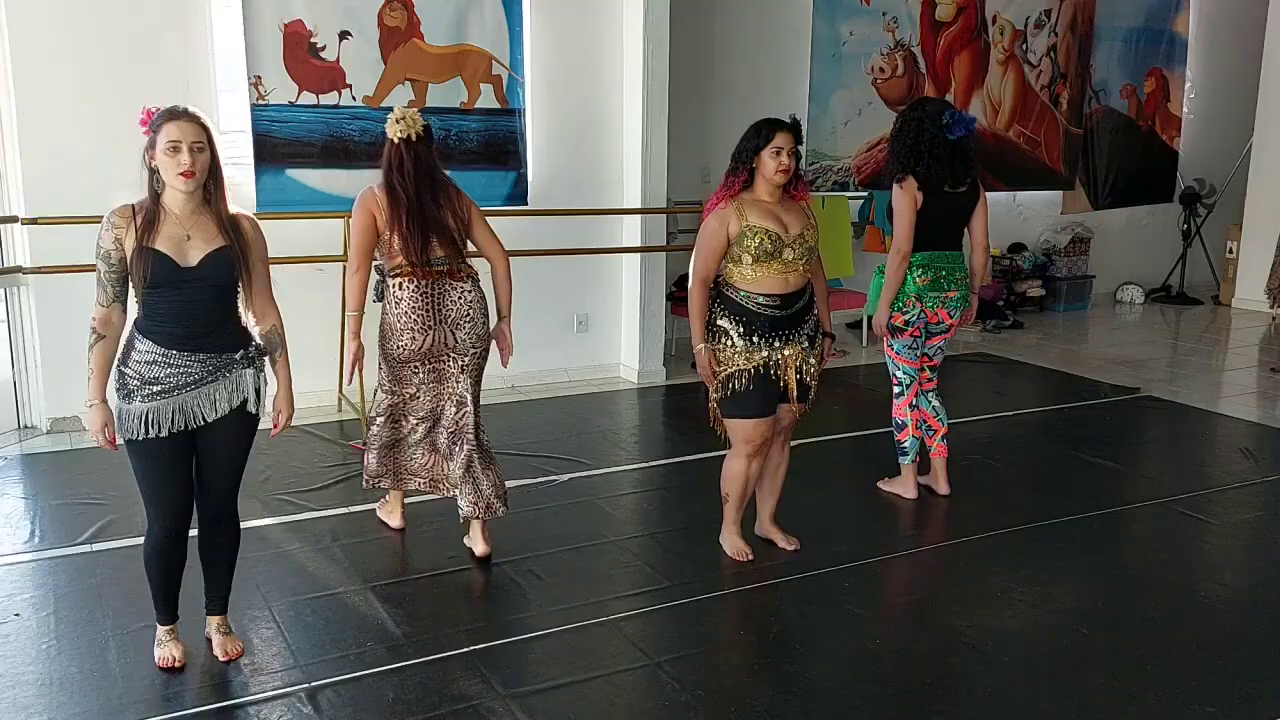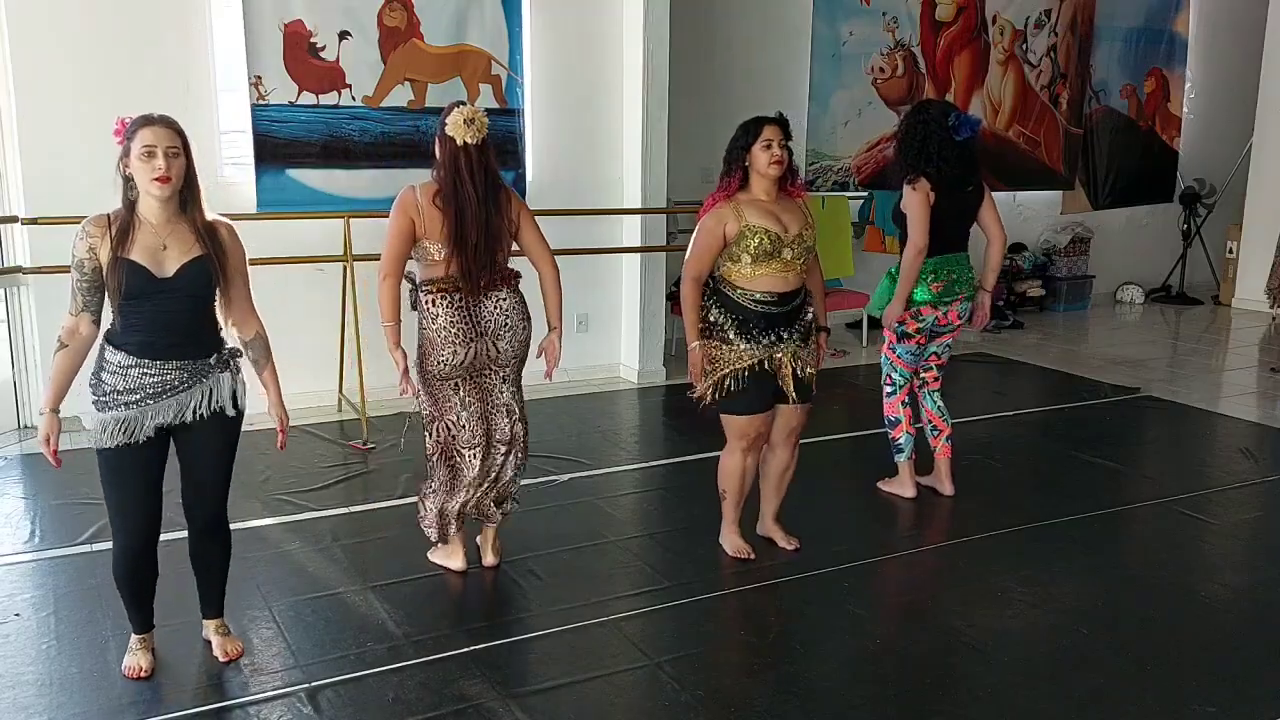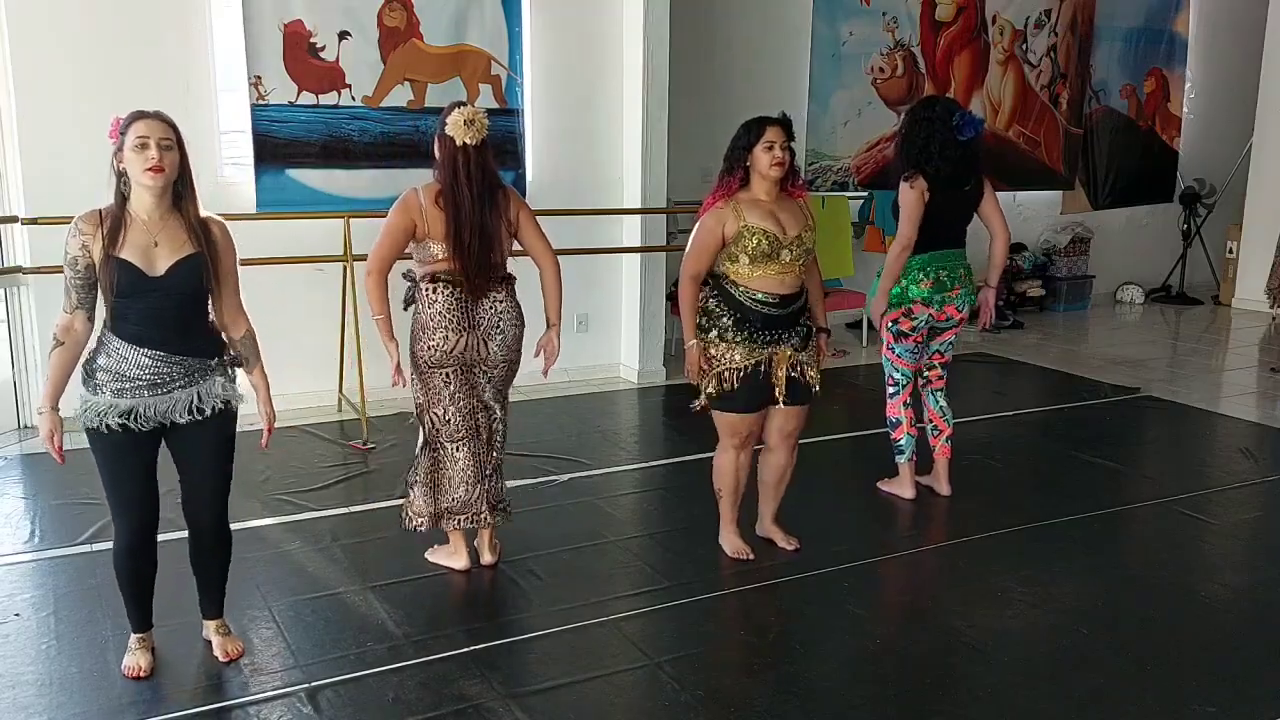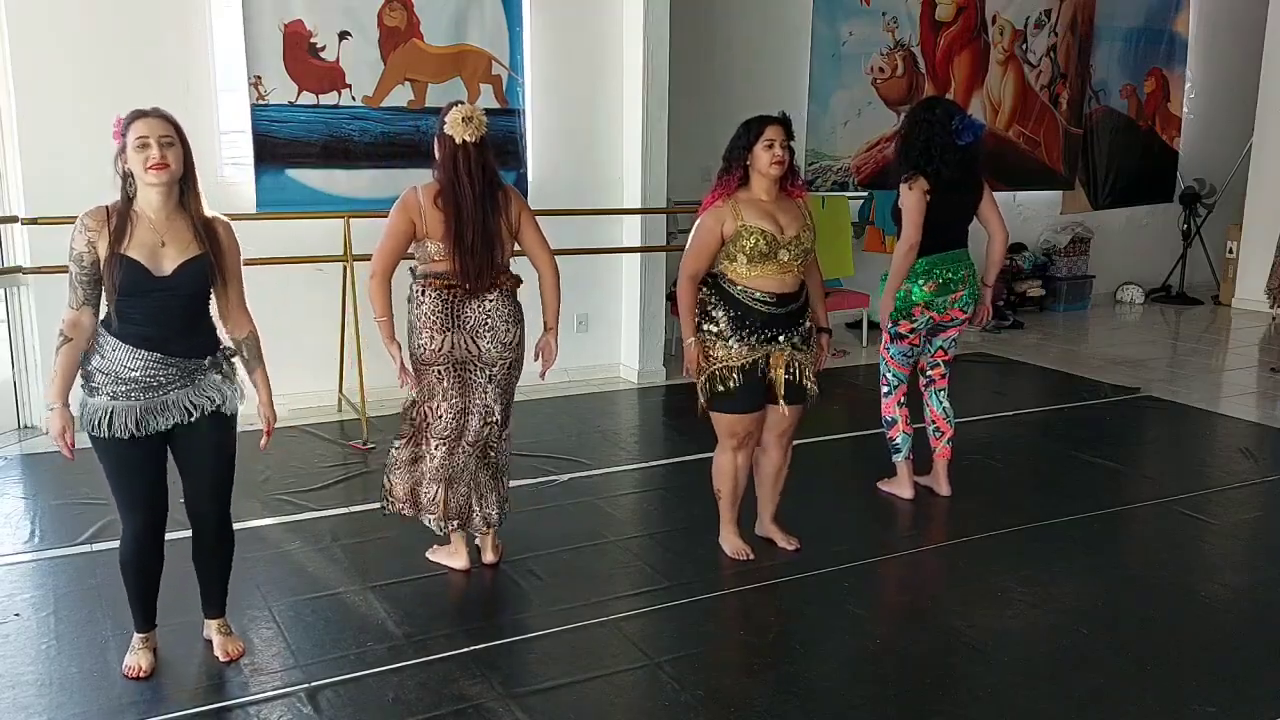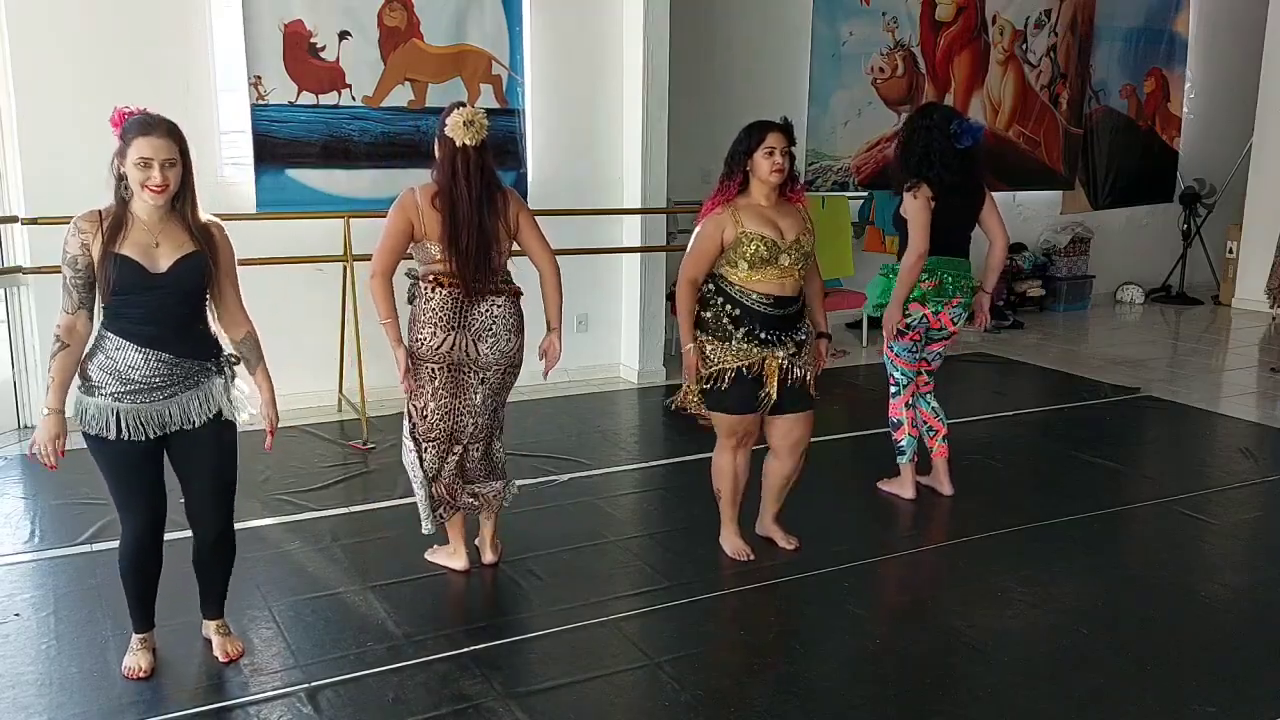
dt=1s
person 1, frame 1
left shoulder: (239, 228)
right shoulder: (125, 225)
left elbow: (263, 310)
right elbow: (108, 316)
left wrist: (284, 383)
right wrist: (96, 398)
left hip: (229, 383)
right hip: (153, 386)
left knee: (219, 507)
right knee: (168, 516)
left ankle: (217, 618)
right ankle: (167, 626)
person 1, frame 2
left shoulder: (216, 235)
right shoulder: (99, 234)
left elbow: (244, 318)
right elbow: (79, 325)
left wrist: (273, 393)
right wrist: (49, 408)
left hip: (206, 393)
right hip: (127, 398)
left knee: (208, 516)
right knee: (133, 531)
left ankle: (215, 621)
right ankle: (141, 635)
person 1, frame 3
left shoulder: (209, 232)
right shoulder: (92, 230)
left elbow: (233, 317)
right elbow: (74, 322)
left wrist: (263, 388)
right wrist: (49, 404)
left hip: (201, 391)
right hip: (120, 397)
left knee: (208, 515)
right knee: (134, 523)
left ankle: (215, 621)
right ankle: (141, 635)
person 1, frame 4
left shoulder: (213, 231)
right shoulder: (97, 227)
left elbow: (236, 315)
right elbow: (79, 318)
left wrist: (263, 390)
right wrist: (58, 401)
left hip: (200, 391)
right hip: (120, 396)
left knee: (211, 512)
right knee: (141, 521)
left ankle: (216, 620)
right ankle: (143, 634)
person 1, frame 5
left shoulder: (208, 235)
right shoulder: (91, 230)
left elbow: (234, 317)
right elbow: (74, 323)
left wrist: (265, 388)
right wrist: (53, 410)
left hip: (198, 396)
right hip: (116, 401)
left knee: (213, 519)
right knee: (142, 524)
left ankle: (215, 621)
right ankle: (142, 634)
person 2, frame 1
left shoulder: (373, 199)
right shoulder: (453, 196)
left elbow: (358, 269)
right elbow: (498, 257)
left wrist: (353, 336)
right wrist: (503, 319)
left hip: (409, 312)
right hip: (465, 309)
left knee: (397, 406)
right knee: (461, 414)
left ankle: (394, 504)
right ankle: (477, 531)
person 2, frame 2
left shoulder: (415, 200)
right shoulder: (506, 199)
left elbow: (389, 275)
right elbow: (546, 265)
left wrist: (395, 344)
right wrist: (555, 331)
left hip: (446, 327)
right hip: (504, 321)
left knee: (449, 433)
right knee: (495, 428)
left ankle: (454, 547)
right ankle: (490, 541)
person 2, frame 3
left shoulder: (417, 202)
right shoulder: (506, 199)
left elbow: (374, 271)
right elbow: (548, 261)
left wrist: (388, 339)
right wrist: (553, 327)
left hip: (441, 323)
right hip: (499, 321)
left knee: (446, 429)
right knee: (486, 426)
left ankle: (457, 546)
right ankle: (487, 540)
person 2, frame 4
left shoulder: (418, 201)
right shoulder: (508, 198)
left elbow: (378, 273)
right elbow: (546, 264)
left wrist: (390, 341)
right wrist: (550, 330)
left hip: (439, 324)
right hip: (498, 322)
left knee: (442, 428)
right knee: (489, 427)
left ankle: (457, 546)
right ankle: (488, 540)
person 2, frame 5
left shoulder: (416, 202)
right shoulder: (507, 201)
left elbow: (379, 274)
right elbow: (547, 264)
left wrist: (397, 343)
right wrist: (553, 330)
left hip: (439, 327)
right hip: (498, 324)
left knee: (437, 433)
right knee: (485, 428)
left ankle: (455, 547)
right ankle: (488, 539)
person 3, frame 1
left shoulder: (801, 209)
right shoulder: (729, 212)
left elbow: (815, 271)
right elbow: (700, 279)
left wrist: (825, 330)
right wrist: (700, 343)
left hip: (795, 336)
right hip: (743, 338)
left knee: (781, 435)
right knee: (749, 443)
left ankle: (766, 520)
right ankle: (729, 528)
person 3, frame 2
left shoulder: (798, 206)
right shoulder: (726, 212)
left elbow: (812, 268)
right elbow: (692, 277)
left wrist: (820, 327)
right wrist: (695, 341)
left hip: (792, 335)
right hip: (740, 337)
left knee: (787, 436)
right knee: (746, 440)
left ankle: (769, 520)
right ankle: (729, 527)
person 3, frame 3
left shoulder: (799, 207)
right shoulder: (726, 211)
left elbow: (810, 270)
right elbow: (690, 276)
left wrist: (820, 328)
right wrist: (692, 340)
left hip: (791, 336)
right hip: (737, 338)
left knee: (786, 437)
right knee: (737, 439)
left ankle: (768, 520)
right ankle: (728, 528)
person 3, frame 4
left shoulder: (798, 206)
right shoulder: (725, 210)
left elbow: (810, 269)
right elbow: (689, 275)
left wrist: (821, 327)
right wrist: (690, 338)
left hip: (789, 337)
right hip: (733, 336)
left knee: (779, 435)
right knee: (737, 439)
left ankle: (768, 520)
right ankle: (728, 528)
person 3, frame 5
left shoulder: (798, 210)
right shoulder: (724, 216)
left elbow: (810, 275)
right elbow: (688, 280)
left wrist: (820, 333)
right wrist: (689, 343)
left hip: (787, 344)
right hip: (732, 340)
left knee: (794, 442)
right knee: (735, 439)
left ankle: (769, 519)
right ankle: (728, 528)
person 4, frame 1
left shoulder: (909, 184)
right shoulder: (970, 184)
left elbow: (901, 250)
right elbow: (981, 247)
left wrist: (883, 304)
right wrist: (971, 294)
left hip: (913, 291)
right hip: (951, 290)
left knee: (903, 386)
right knee: (927, 382)
left ankle: (907, 478)
right ankle: (939, 475)
person 4, frame 2
left shoulder: (919, 184)
right shoulder: (973, 183)
left elbow: (917, 248)
right elbow: (997, 239)
left wrist: (896, 302)
right wrist: (984, 291)
left hip: (921, 292)
right hip: (956, 293)
left knee: (894, 384)
right knee: (928, 383)
left ankle: (905, 478)
right ankle: (943, 475)
person 4, frame 3
left shoulder: (917, 181)
right shoulder: (974, 179)
left elbow: (904, 242)
right elbow: (1001, 235)
left wrist: (881, 294)
right wrist: (989, 288)
left hip: (916, 291)
right hip: (956, 288)
left knee: (900, 385)
right knee: (934, 382)
left ankle: (905, 479)
right ankle: (941, 476)
person 4, frame 4
left shoulder: (917, 182)
right shoulder: (973, 181)
left elbow: (910, 242)
right elbow: (999, 236)
left wrist: (888, 294)
right wrist: (986, 287)
left hip: (919, 290)
right hip: (959, 288)
left knee: (892, 383)
right knee: (936, 382)
left ankle: (903, 479)
right ankle: (940, 476)
person 4, frame 5
left shoulder: (919, 189)
right shoulder: (974, 187)
left elbow: (917, 252)
right elbow: (1000, 243)
left wrist: (895, 303)
right wrist: (982, 293)
left hip: (918, 295)
right hip: (955, 296)
left knee: (901, 387)
right knee: (922, 385)
left ankle: (906, 479)
right ankle: (941, 474)
